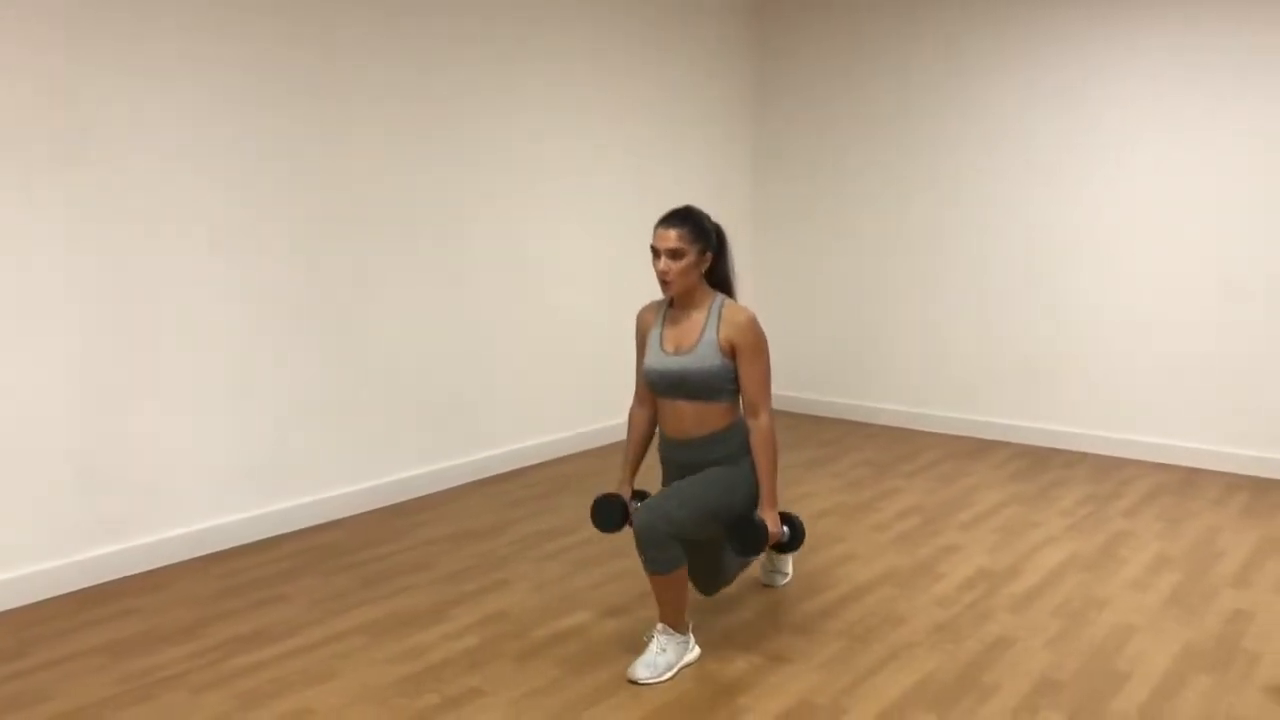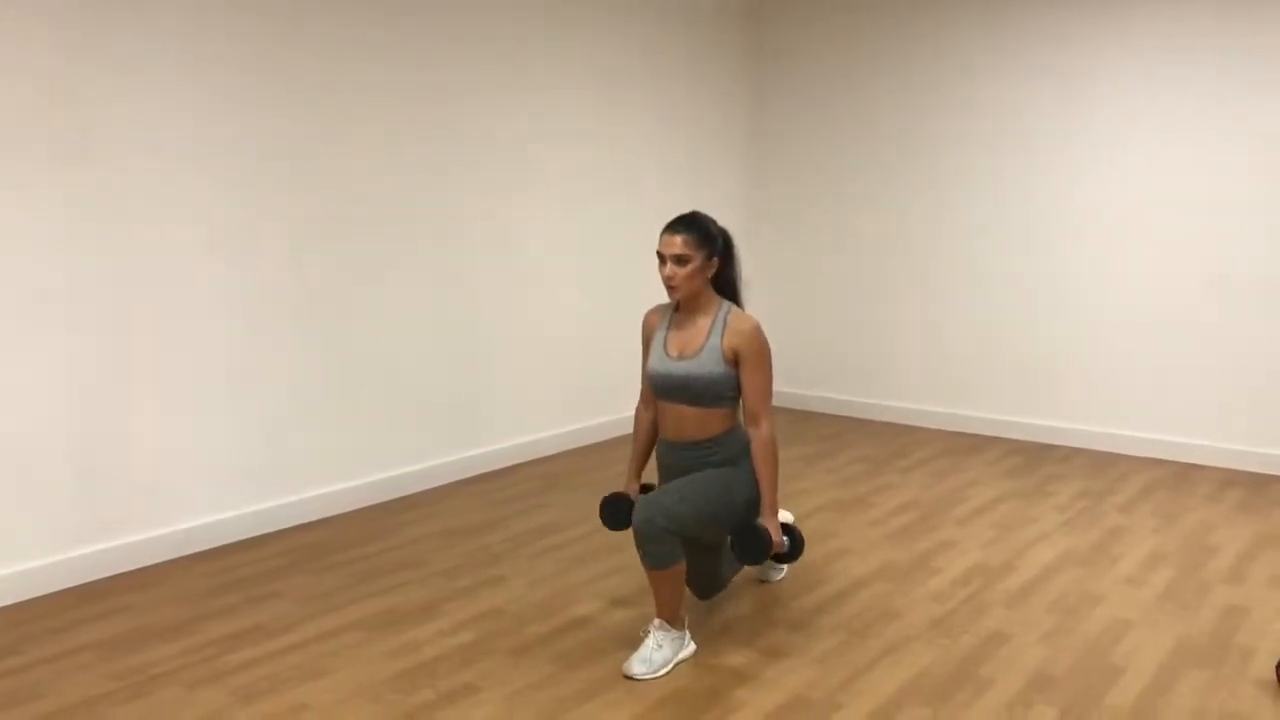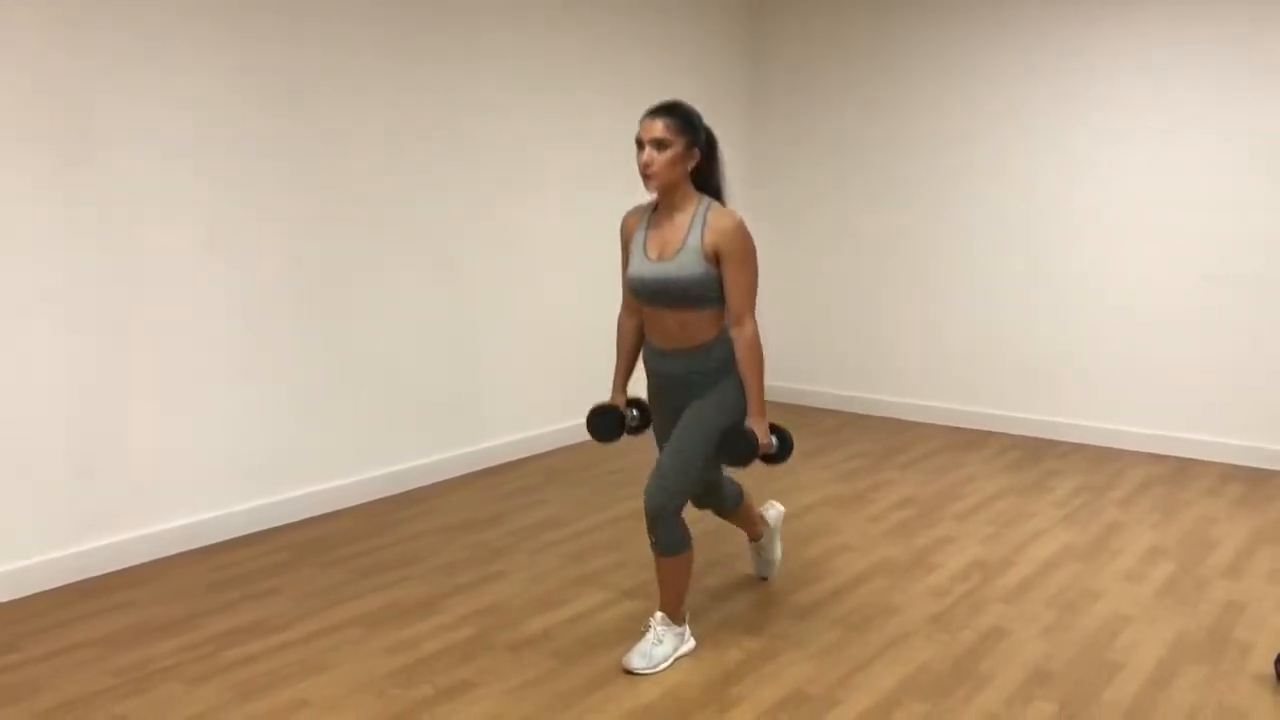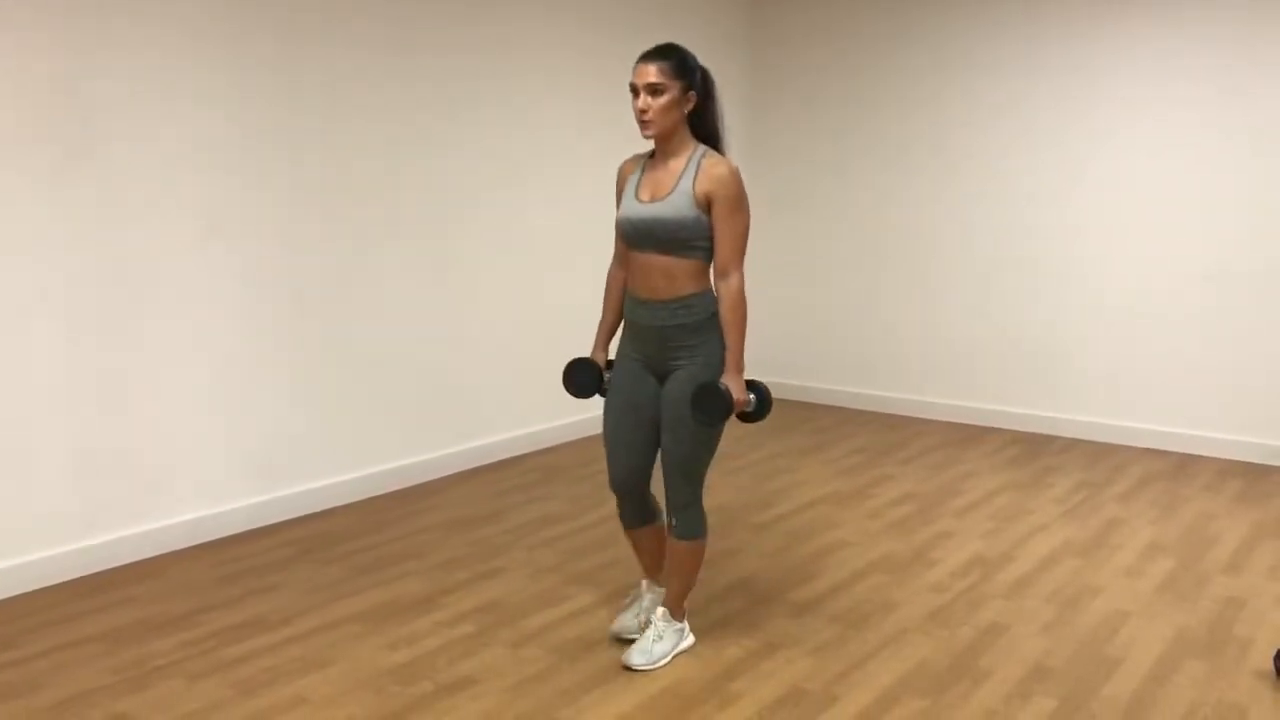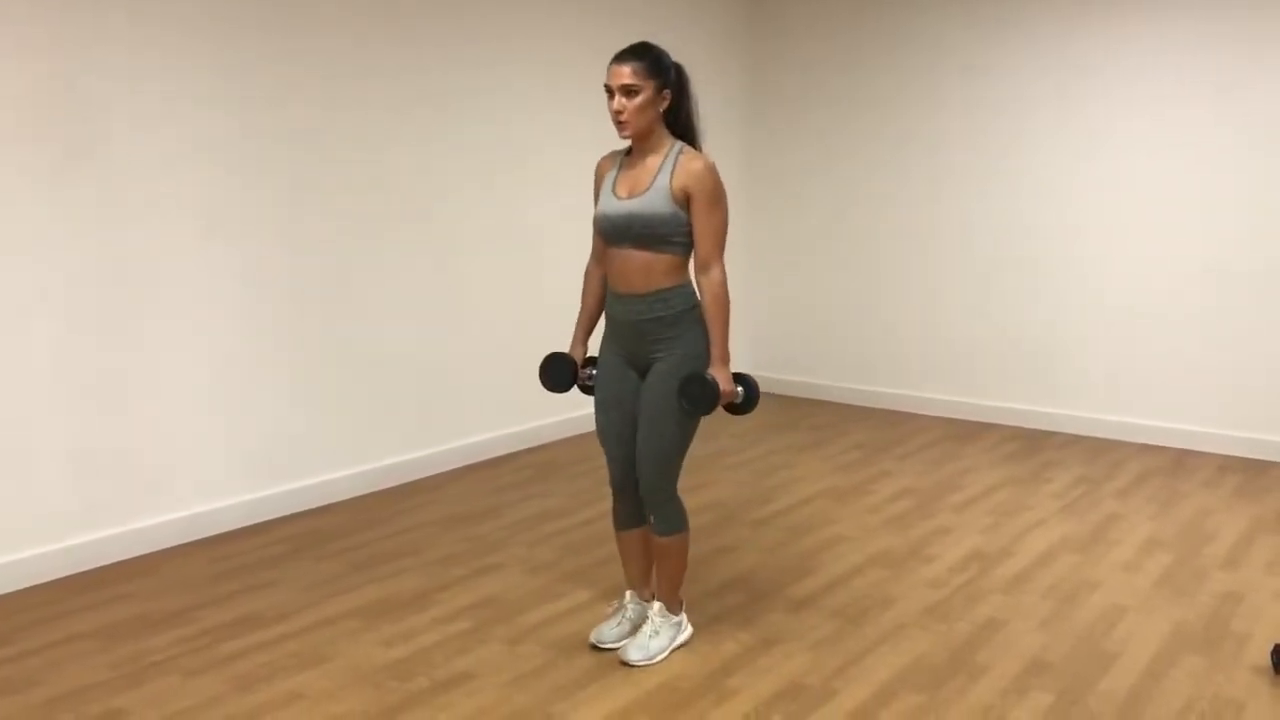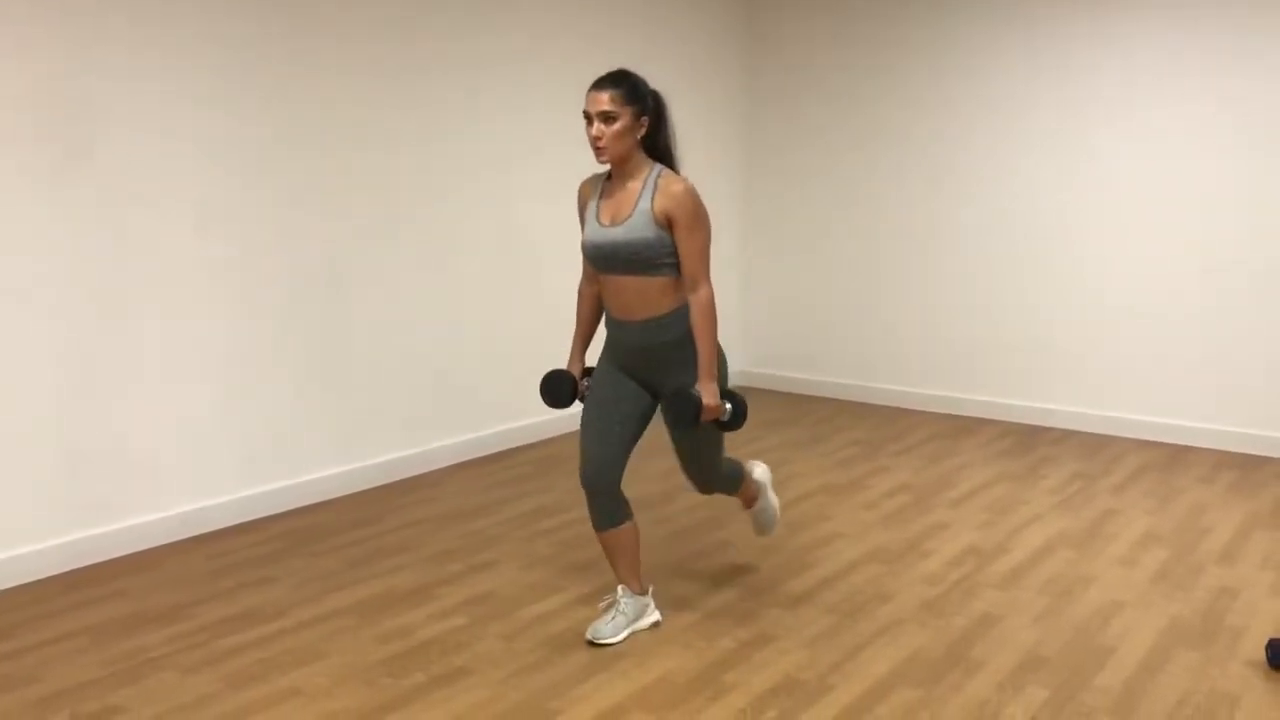
dt=0.4s
person 1, frame 1
left shoulder: (737, 323)
right shoulder: (648, 318)
left elbow: (759, 416)
right elbow: (644, 404)
left wrist: (769, 505)
right wrist: (625, 479)
left hip: (732, 465)
right hip: (679, 465)
left knee: (652, 523)
right knee: (709, 578)
left ankle: (674, 637)
right ankle: (769, 547)
person 1, frame 2
left shoulder: (742, 330)
right shoulder: (654, 322)
left elbow: (759, 424)
right elbow: (648, 406)
left wrist: (768, 510)
right wrist: (632, 478)
left hip: (729, 470)
right hip: (676, 469)
left knee: (651, 518)
right knee: (706, 584)
left ankle: (670, 633)
person 1, frame 3
left shoulder: (723, 227)
right shoulder: (633, 223)
left elbow: (743, 325)
right elbow: (631, 313)
left wrist: (756, 413)
right wrist: (618, 388)
left hip: (717, 382)
right hip: (663, 384)
left knee: (661, 499)
right knee: (701, 490)
left ankle: (671, 626)
right ankle: (763, 524)
person 1, frame 4
left shoulder: (717, 174)
right shoulder: (629, 172)
left elbow: (729, 279)
left wrist: (733, 369)
right wrist: (601, 343)
left hip: (695, 343)
right hip: (638, 344)
left knee: (681, 490)
right knee: (624, 481)
left ankle: (674, 621)
right ankle: (653, 586)
person 1, frame 5
left shoulder: (694, 170)
right shoulder: (607, 168)
left elbow: (710, 270)
left wrist: (720, 361)
right wrist: (580, 338)
left hip: (676, 335)
right hip: (620, 339)
left knee: (655, 483)
right knee: (622, 483)
left ankle: (671, 614)
right ankle: (637, 602)
person 1, frame 6
left shoulder: (675, 194)
right shoulder: (589, 192)
left elbow: (699, 290)
left wrist: (707, 377)
right wrist: (577, 354)
left hip: (678, 350)
right hip: (621, 355)
left knee: (705, 471)
right knee: (595, 476)
left ankle: (752, 485)
right ankle: (634, 599)
